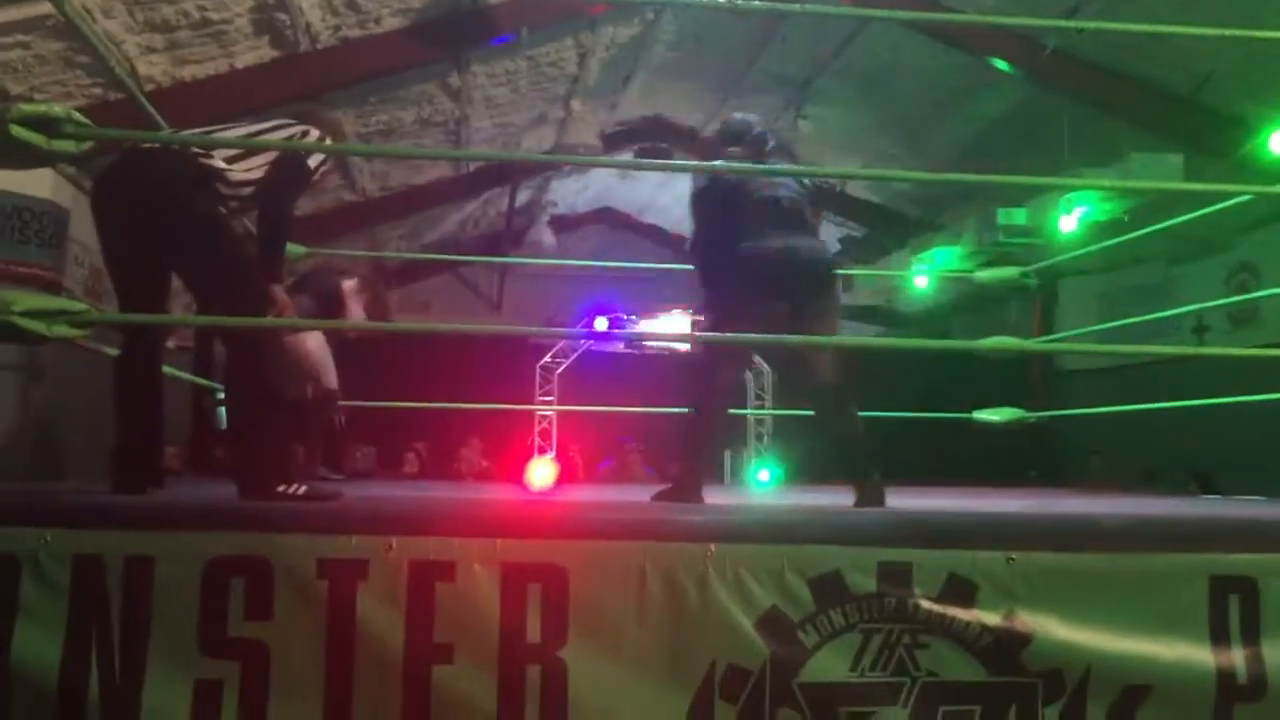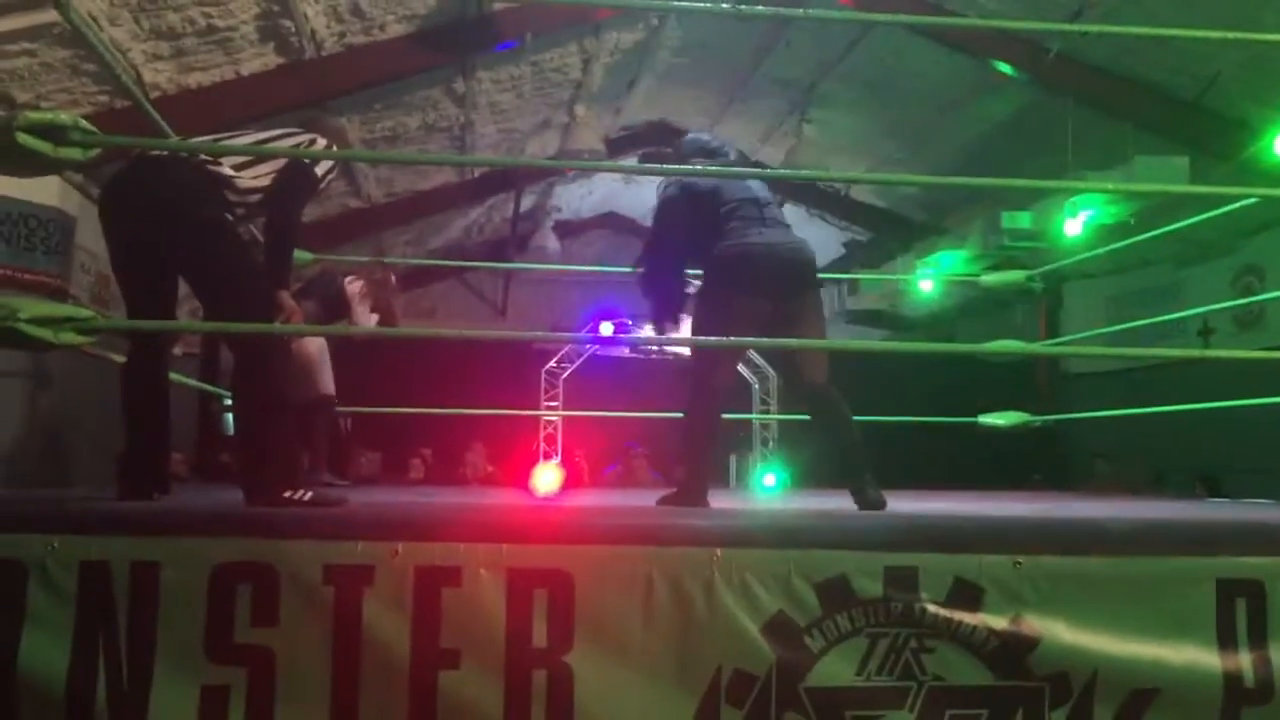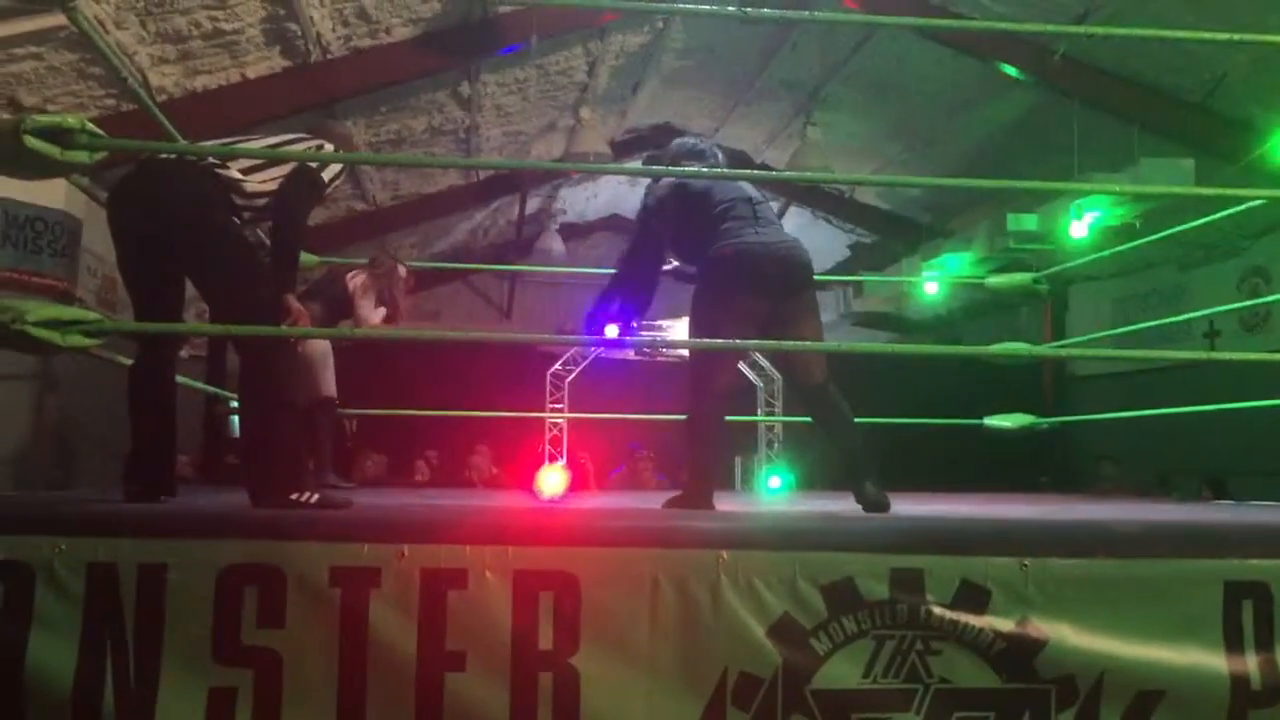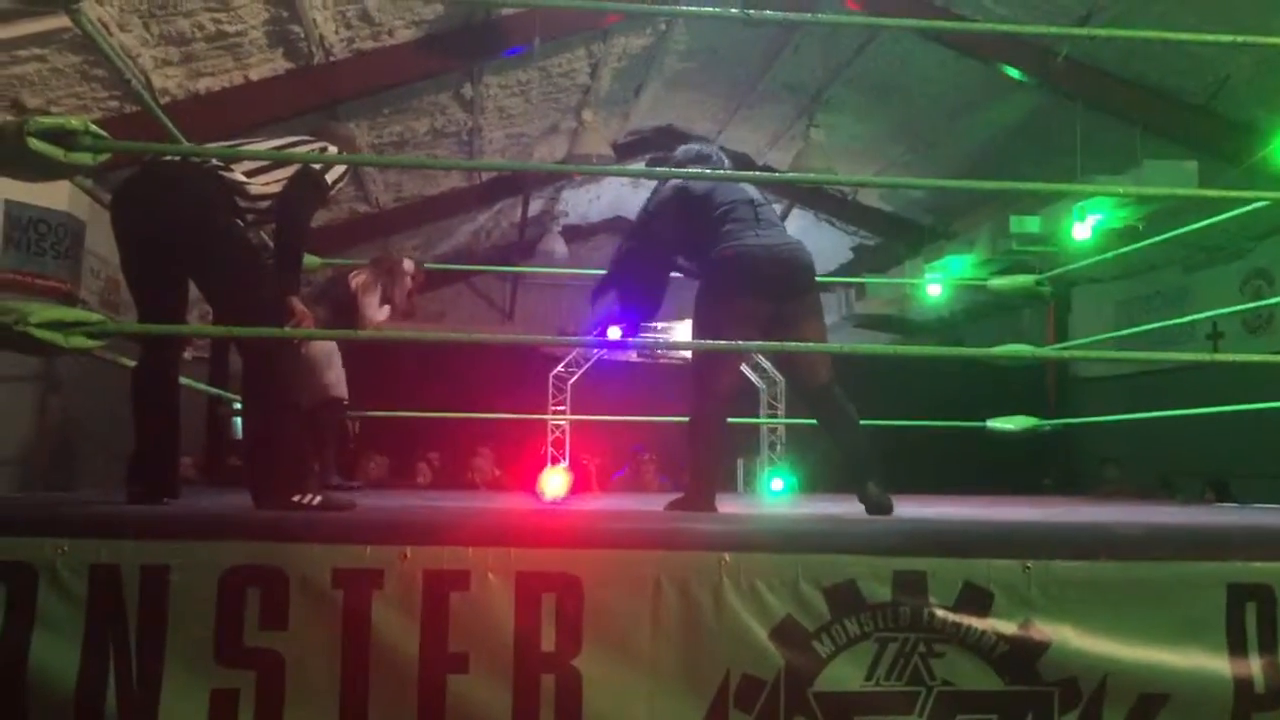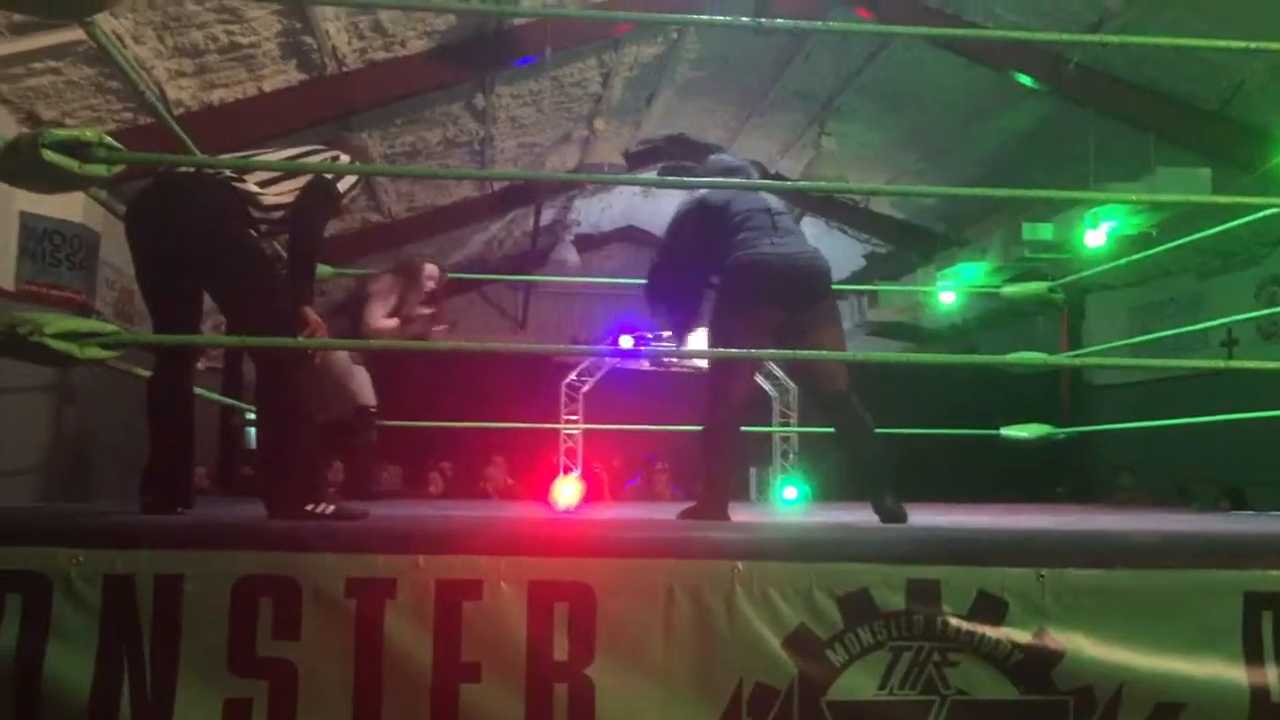
dt=0.2s
person 1, frame 1
left shoulder: (258, 133)
right shoulder: (317, 139)
right elbow: (276, 196)
right wrist: (271, 281)
left hip: (118, 178)
right hip: (179, 188)
left knee: (142, 329)
right knee: (252, 330)
left ankle: (133, 473)
right ankle: (266, 479)
person 1, frame 2
left shoulder: (262, 142)
right shoulder: (323, 148)
right elbow: (284, 204)
right wrist: (278, 287)
left hip: (126, 186)
right hip: (186, 195)
left knee: (149, 337)
right knee: (259, 337)
left ankle: (139, 479)
right ankle: (274, 484)
person 1, frame 3
left shoulder: (271, 147)
right shoulder: (329, 155)
right elbow: (291, 208)
right wrist: (285, 291)
left hip: (133, 190)
right hip: (193, 199)
left knee: (156, 339)
right knee: (266, 339)
left ankle: (146, 481)
right ankle: (279, 486)
person 1, frame 4
left shoulder: (275, 149)
right shoulder: (333, 157)
right elbow: (294, 209)
right wrist: (289, 293)
left hip: (136, 192)
right hip: (197, 201)
left knee: (160, 341)
right knee: (269, 341)
left ankle: (149, 483)
right ankle: (282, 488)
person 1, frame 5
left shoulder: (290, 160)
right shoulder: (346, 165)
right elbow: (307, 217)
right wrist: (302, 302)
left hip: (151, 203)
right hip: (211, 213)
left knee: (174, 353)
right knee: (283, 350)
left ankle: (163, 492)
right ankle: (297, 497)
person 2, frame 1
left shoulder: (717, 174)
right shoulder: (793, 175)
left elbow: (708, 244)
left wrist: (716, 294)
left hip: (756, 274)
right hip: (813, 271)
left knee: (713, 383)
right knee: (829, 385)
left ankle: (689, 484)
right ankle: (865, 482)
person 2, frame 2
left shoulder: (681, 185)
right shoulder: (754, 184)
left elbow: (666, 250)
left wrist: (665, 307)
right wrist: (707, 287)
left hip: (740, 271)
right hip: (796, 263)
left knee: (707, 386)
right knee: (817, 384)
left ankle: (693, 488)
right ankle: (863, 484)
person 2, frame 3
left shoulder: (672, 187)
right shoulder: (741, 185)
left elbow: (644, 254)
left wrist: (615, 306)
right wrist: (686, 269)
left hip: (736, 271)
right hip: (791, 263)
left knee: (709, 389)
right knee: (816, 385)
left ankle: (698, 492)
right ankle: (866, 483)
person 2, frame 4
left shoulder: (677, 190)
right shoulder: (747, 189)
left elbow: (640, 252)
left wrist: (620, 302)
right wrist: (686, 264)
left hip: (740, 272)
right hip: (794, 265)
left knee: (713, 390)
right knee: (821, 387)
left ankle: (701, 493)
right ankle: (870, 485)
person 2, frame 5
left shoulder: (702, 202)
right shoulder: (772, 201)
left elbow: (672, 267)
left wrist: (677, 314)
left hip: (754, 281)
right hip: (811, 275)
left knee: (726, 400)
right knee: (837, 396)
left ankle: (713, 503)
right ankle: (885, 496)
person 3, frame 1
left shoulder: (330, 280)
right shoulder: (355, 286)
right wrist: (362, 315)
left knee: (298, 398)
right knee: (326, 389)
right ankle: (312, 465)
person 3, frame 2
left shoulder: (343, 282)
right shoulder: (362, 287)
right elbow: (361, 328)
right wrist: (377, 315)
right hip: (304, 326)
left knee: (303, 400)
right knee: (322, 397)
right ankle: (317, 470)
person 3, frame 3
left shoulder: (354, 278)
right shoulder: (366, 281)
right elbow: (367, 324)
right wrist: (386, 307)
right hip: (310, 327)
left knee: (307, 400)
right knee: (325, 399)
right ankle: (323, 472)
person 3, frame 4
left shoulder: (370, 281)
right shoulder: (371, 279)
right elbow: (370, 322)
right wrist: (392, 304)
right hip: (317, 329)
left knee: (314, 402)
right knee: (335, 400)
right ankle: (328, 473)
person 3, frame 5
left shoulder: (399, 292)
right shoulder: (390, 285)
left elbow: (395, 335)
right elbow: (371, 326)
left wrist: (423, 330)
right wrist: (407, 319)
left hip: (344, 346)
left knee: (342, 416)
right knee: (366, 408)
right ankle: (364, 482)
